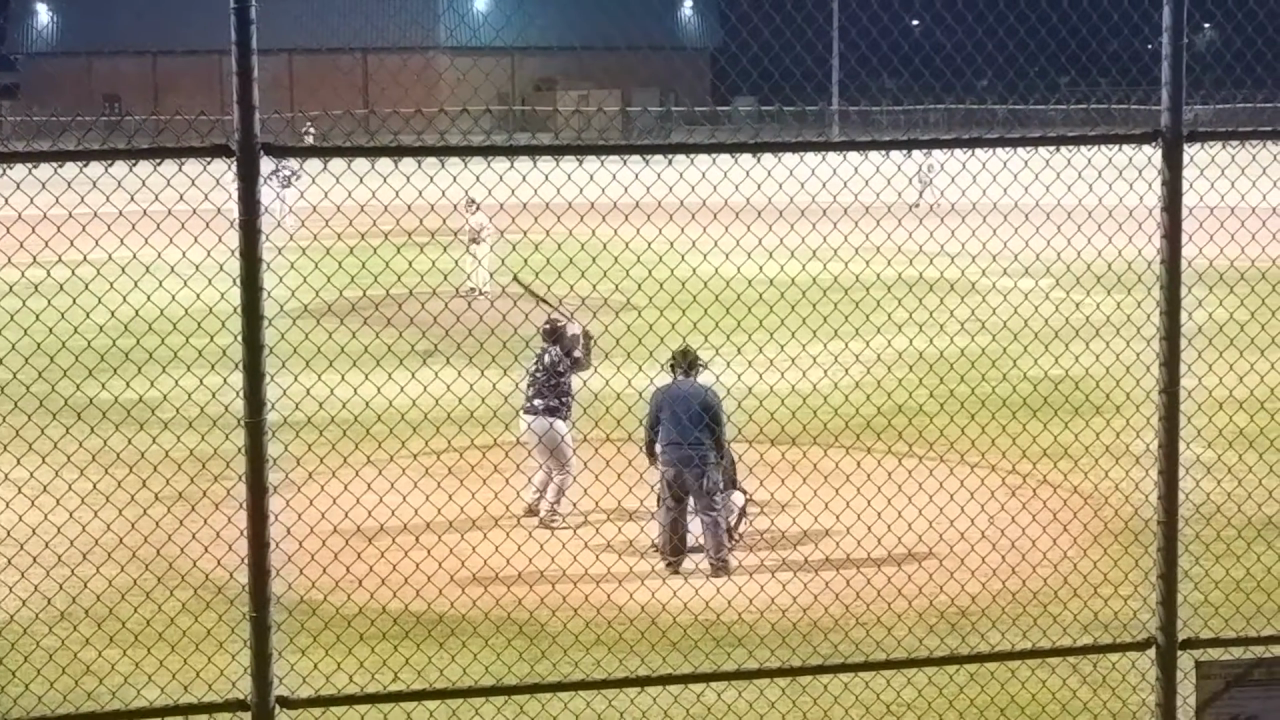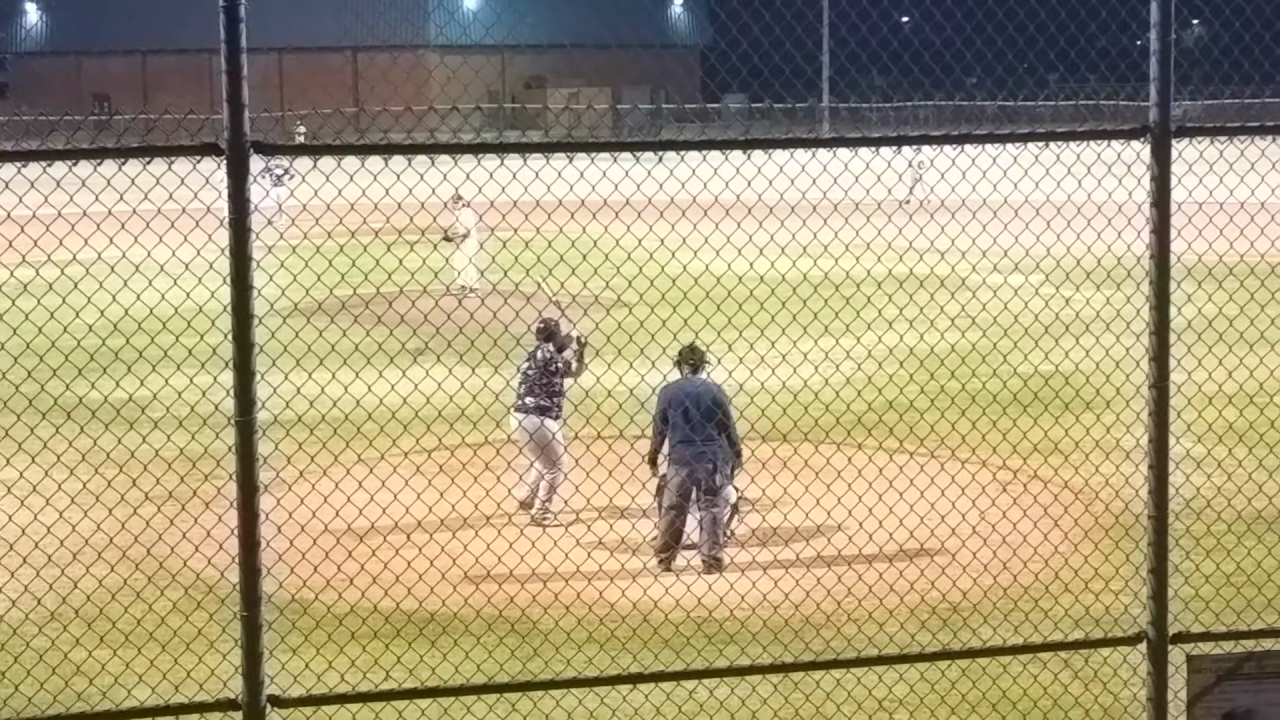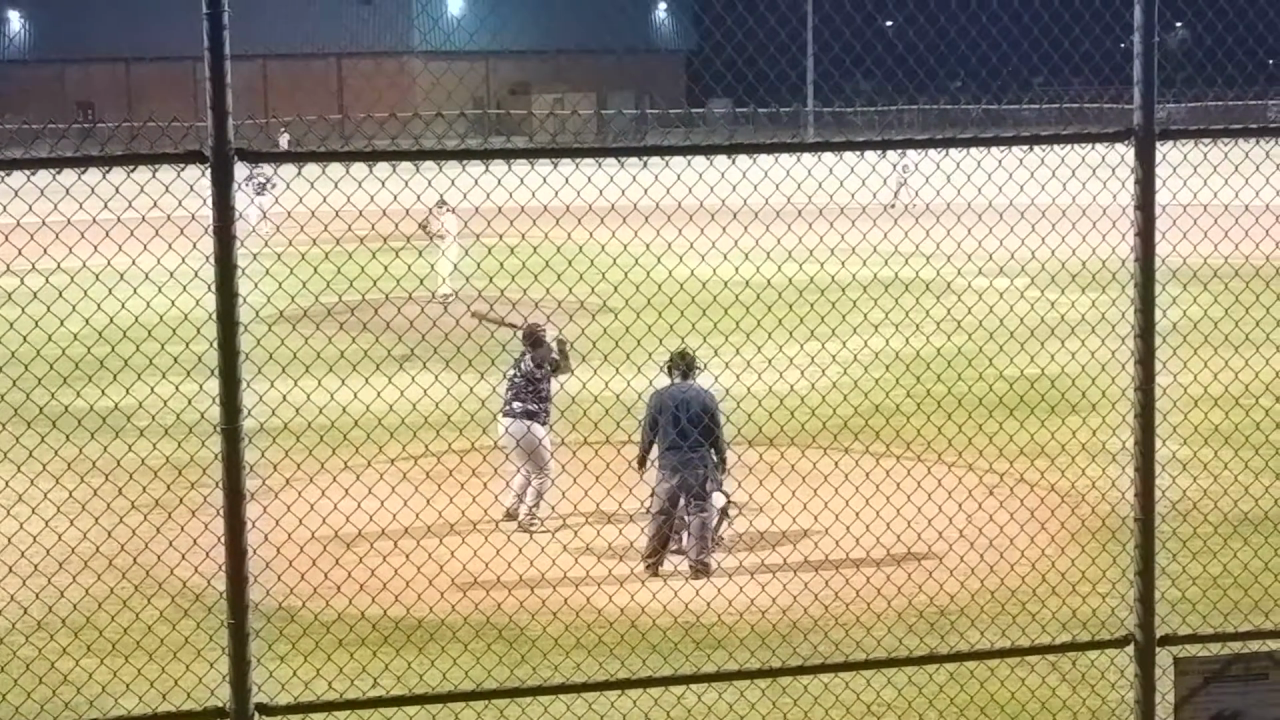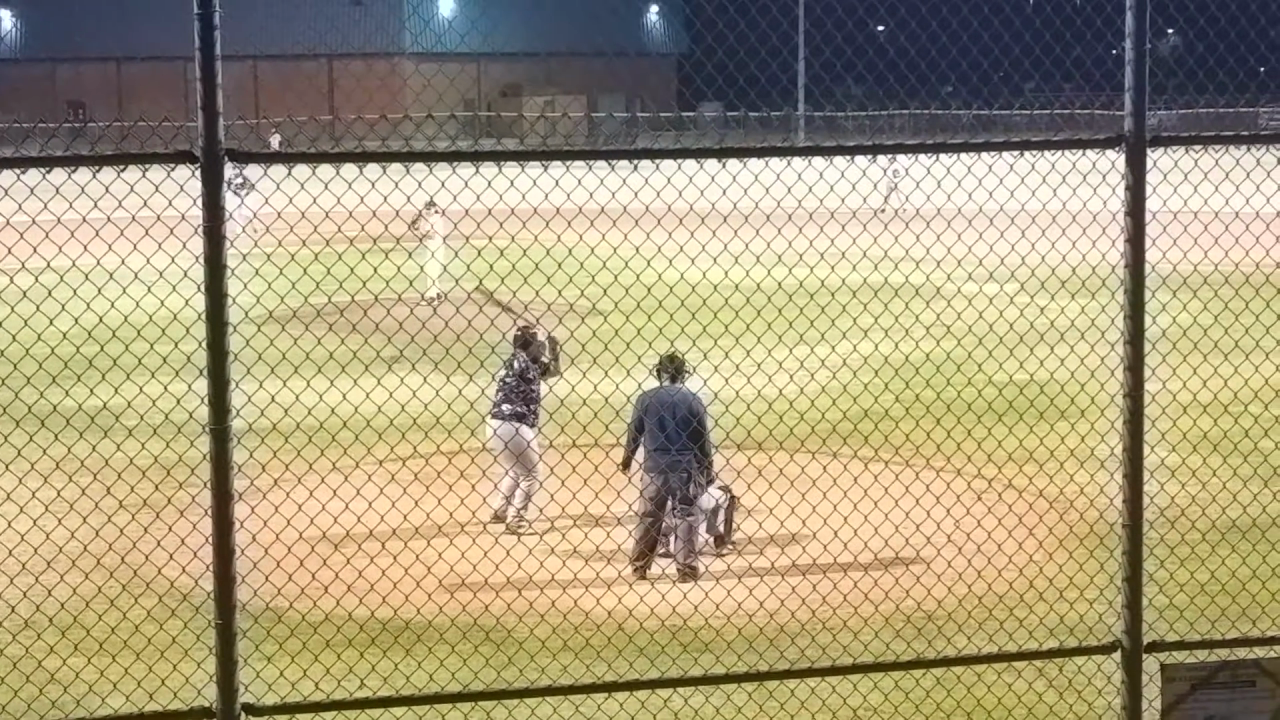
dt=0.4s
person 1, frame 1
left shoulder: (661, 394)
right shoulder: (708, 394)
left elbow: (650, 430)
right elbow: (719, 433)
left wrist: (650, 453)
right wrist: (720, 458)
left hip: (671, 461)
right hip: (703, 461)
left knee: (670, 513)
right knee: (712, 513)
left ankle: (672, 561)
right ankle: (718, 563)
person 1, frame 2
left shoulder: (668, 391)
right shoulder: (715, 390)
left elbow: (659, 429)
right elbow: (728, 428)
left wrist: (653, 456)
right wrist: (737, 453)
left hip: (679, 459)
right hip: (711, 459)
left knee: (672, 510)
right knee: (712, 510)
left ankle: (664, 558)
right ankle: (712, 560)
person 1, frame 3
left shoulder: (659, 397)
right shoulder: (706, 396)
left elbow: (649, 432)
right elbow: (716, 434)
left wrist: (642, 456)
right wrist: (722, 460)
left hip: (669, 465)
right hip: (700, 464)
left knee: (661, 515)
right knee: (700, 515)
left ankle: (652, 563)
right ankle: (699, 565)
person 1, frame 4
left shoulder: (645, 399)
right shoulder: (693, 400)
left elbow: (634, 433)
right elbow: (703, 437)
left wrist: (627, 457)
right wrist: (708, 464)
left hip: (655, 467)
right hip: (686, 467)
left knee: (648, 518)
right knee: (686, 519)
left ankle: (639, 567)
right ankle: (686, 569)
person 2, frame 1
left shoulder: (560, 356)
right shoulder: (549, 355)
left elbow: (583, 364)
right elbow: (568, 348)
left wrist: (587, 343)
right wrist: (575, 332)
left hip: (538, 420)
right hip: (546, 420)
left knee: (548, 464)
right knee: (563, 468)
left ankle: (533, 505)
right ankle: (550, 515)
person 2, frame 2
left shoulder: (555, 357)
right shoulder: (542, 353)
left elbow: (575, 372)
right elbow: (562, 344)
left wrist: (580, 351)
right wrist: (572, 336)
left hip: (527, 418)
right hip: (535, 419)
left knee: (542, 462)
right knee: (555, 466)
left ankle: (528, 499)
right ankle: (541, 513)
person 2, frame 3
left shoulder: (540, 362)
right shoulder: (526, 361)
left elbow: (565, 368)
right elbow: (540, 359)
left wrist: (562, 350)
right wrist: (550, 344)
left hip: (514, 424)
right hip: (523, 424)
left knee: (526, 468)
right knee: (542, 472)
left ankle: (512, 509)
right ankle: (528, 519)
person 2, frame 4
left shoulder: (530, 363)
right shoulder: (518, 360)
left elbow: (553, 371)
right elbow: (535, 354)
left wrist: (553, 349)
right wrist: (542, 340)
left hip: (502, 426)
right hip: (512, 426)
left knee: (514, 471)
right knee: (530, 474)
left ankle: (499, 511)
right ankle: (516, 521)
